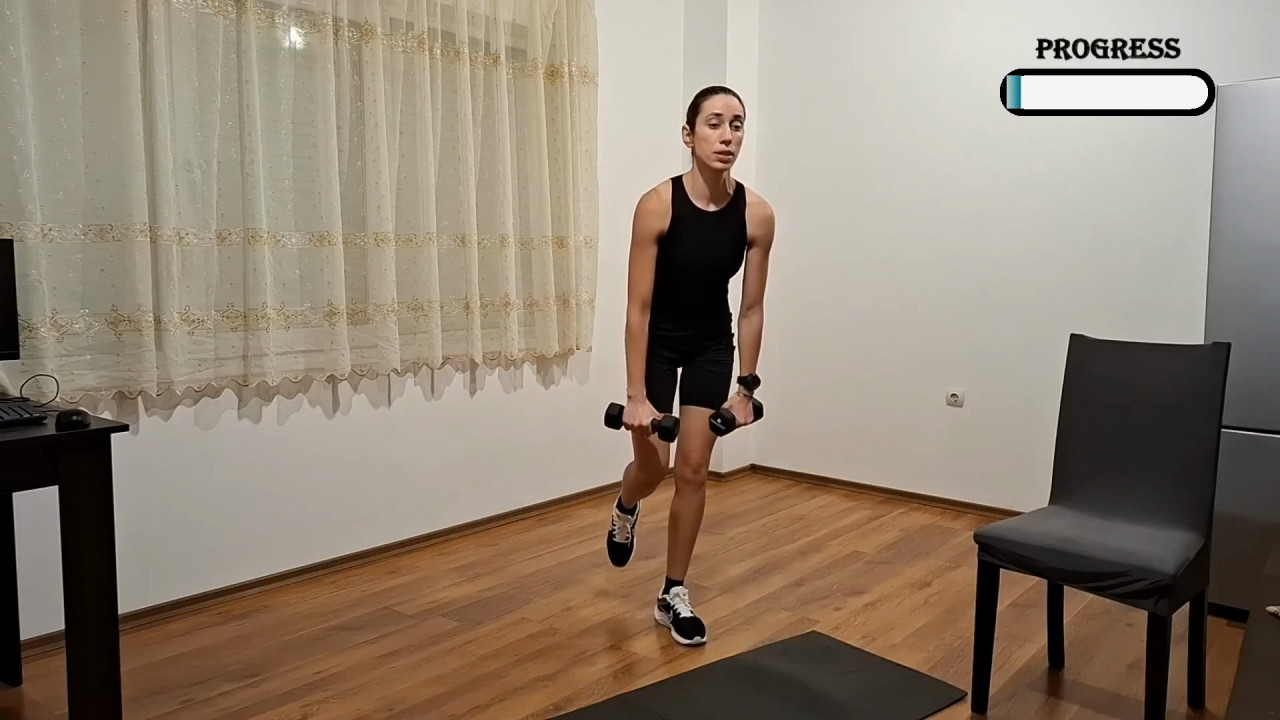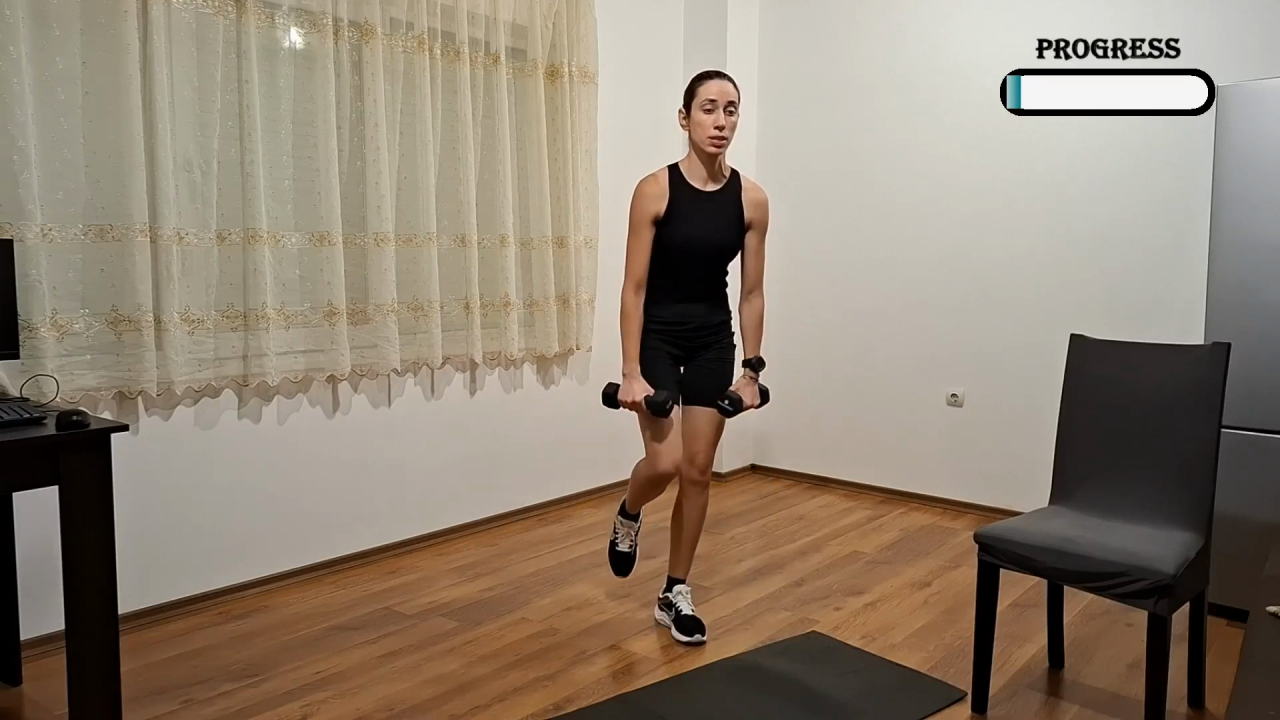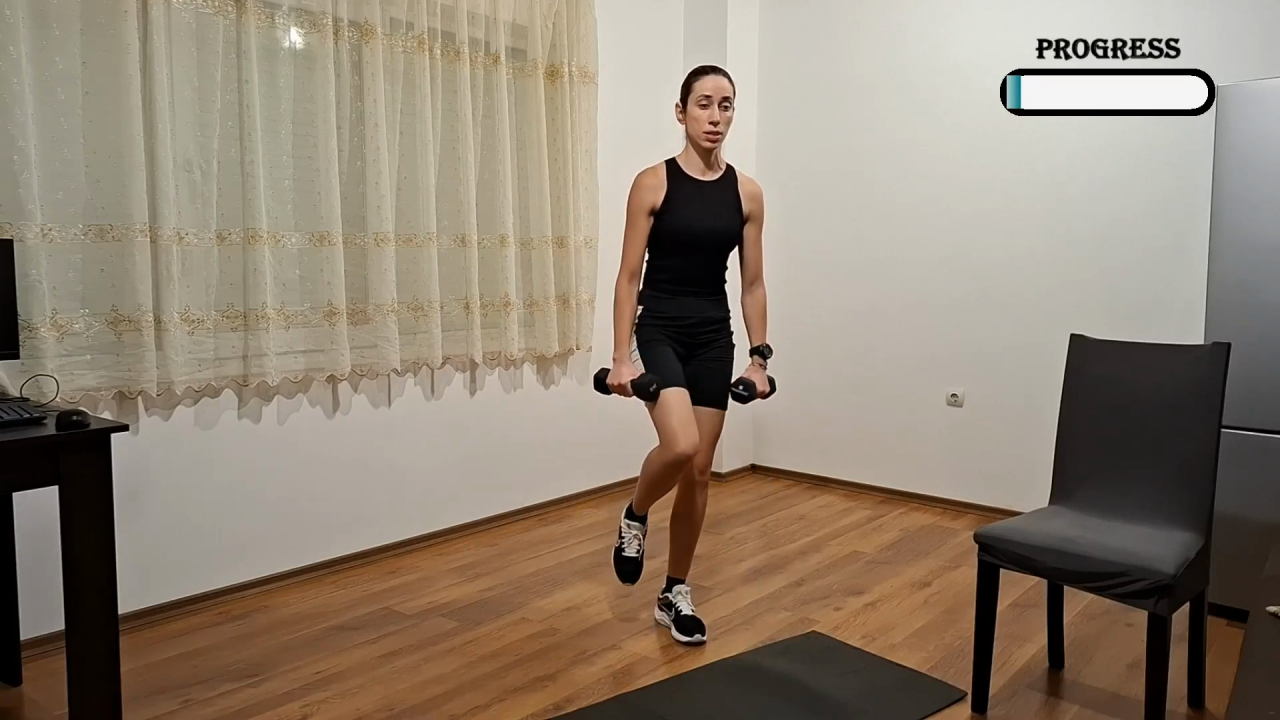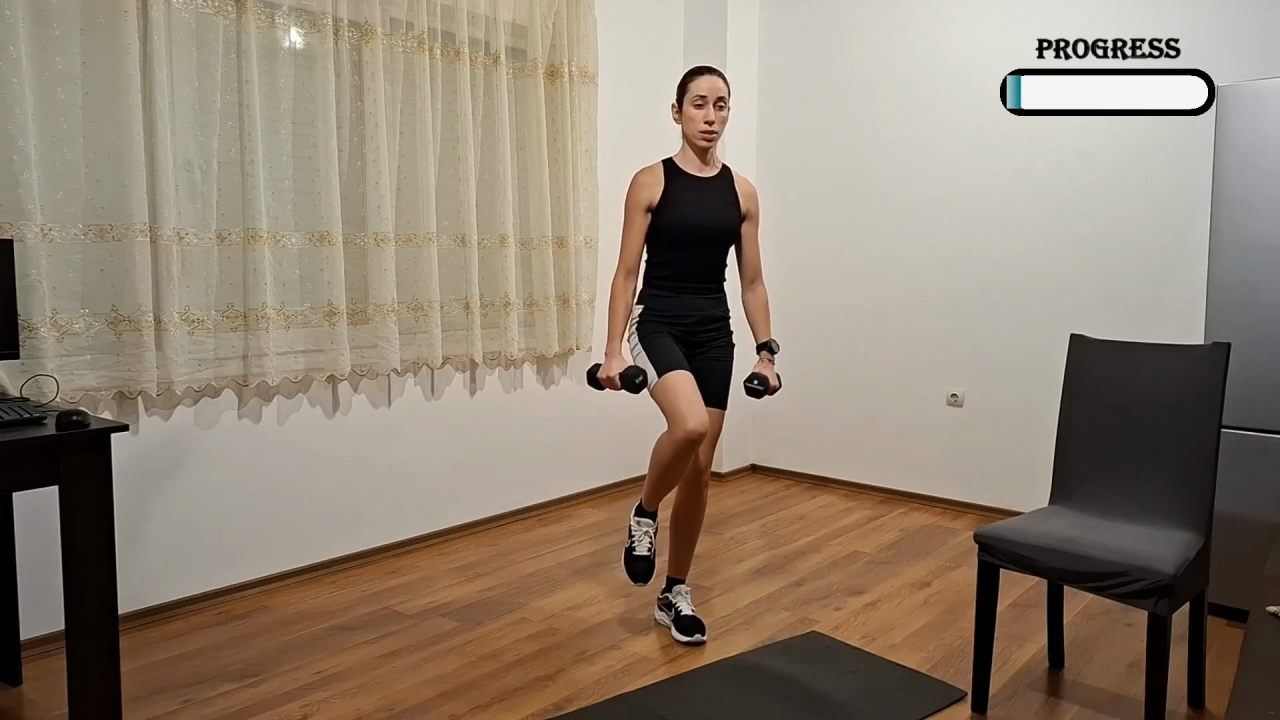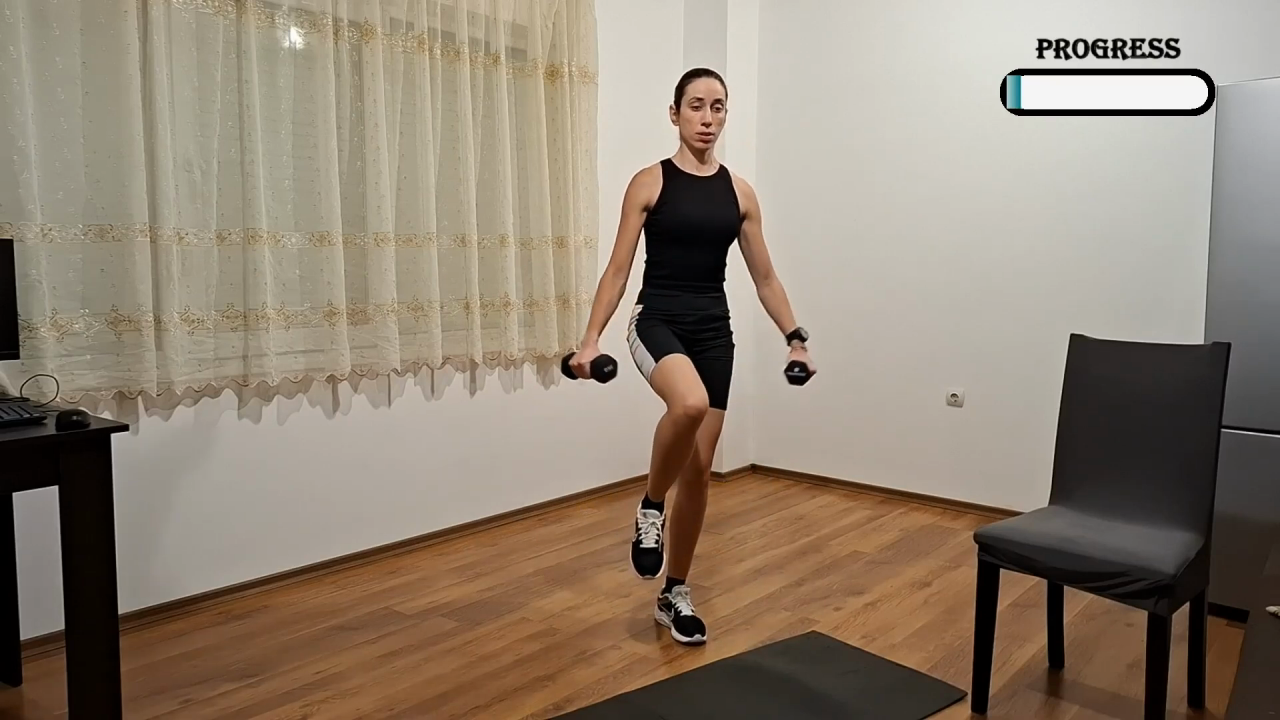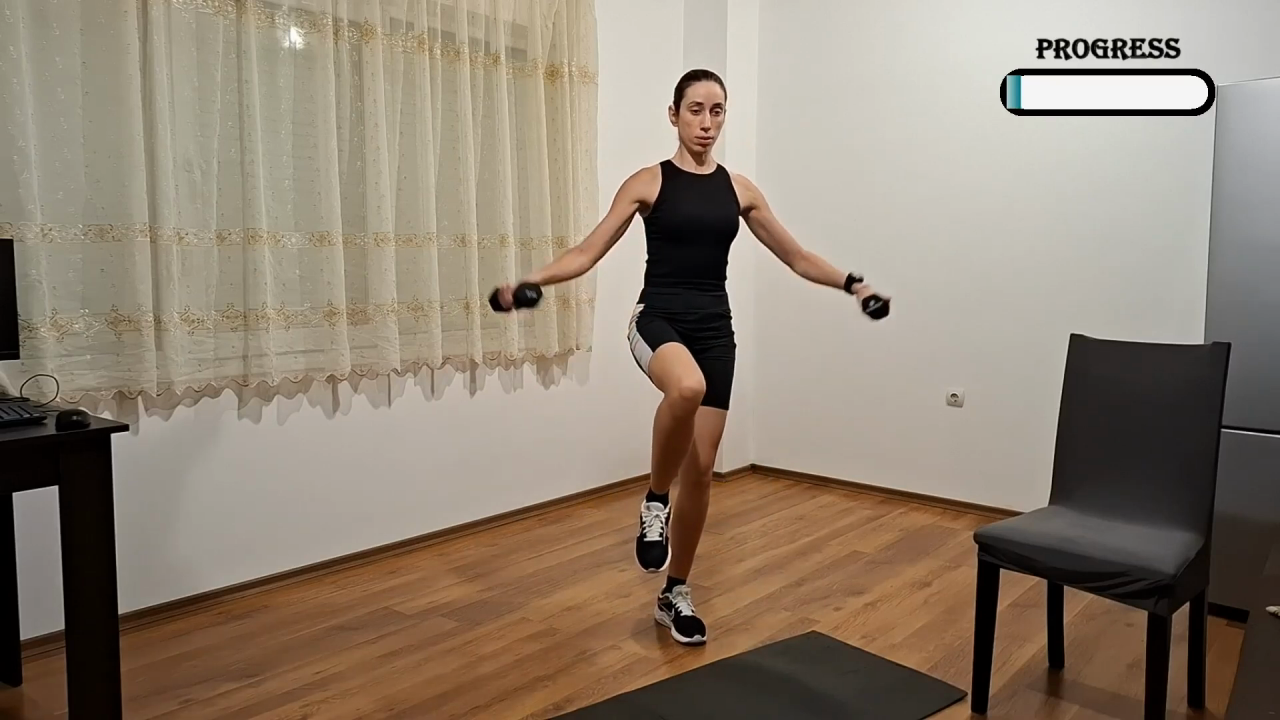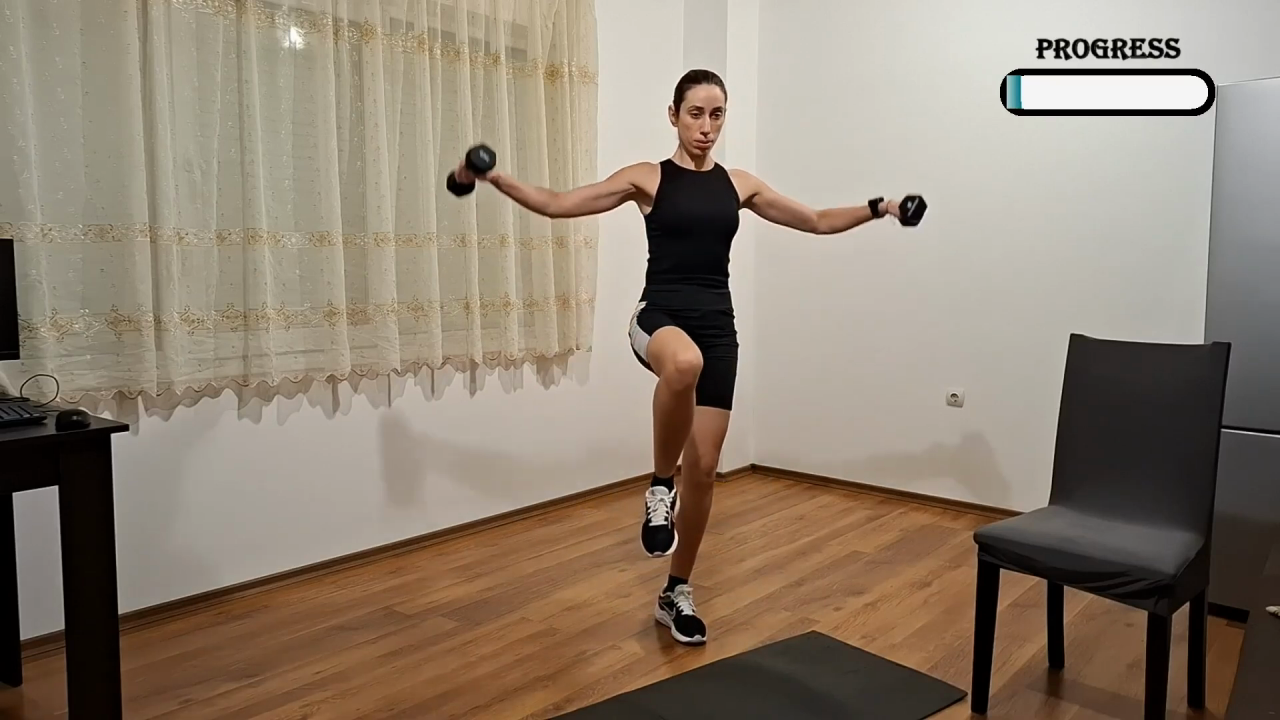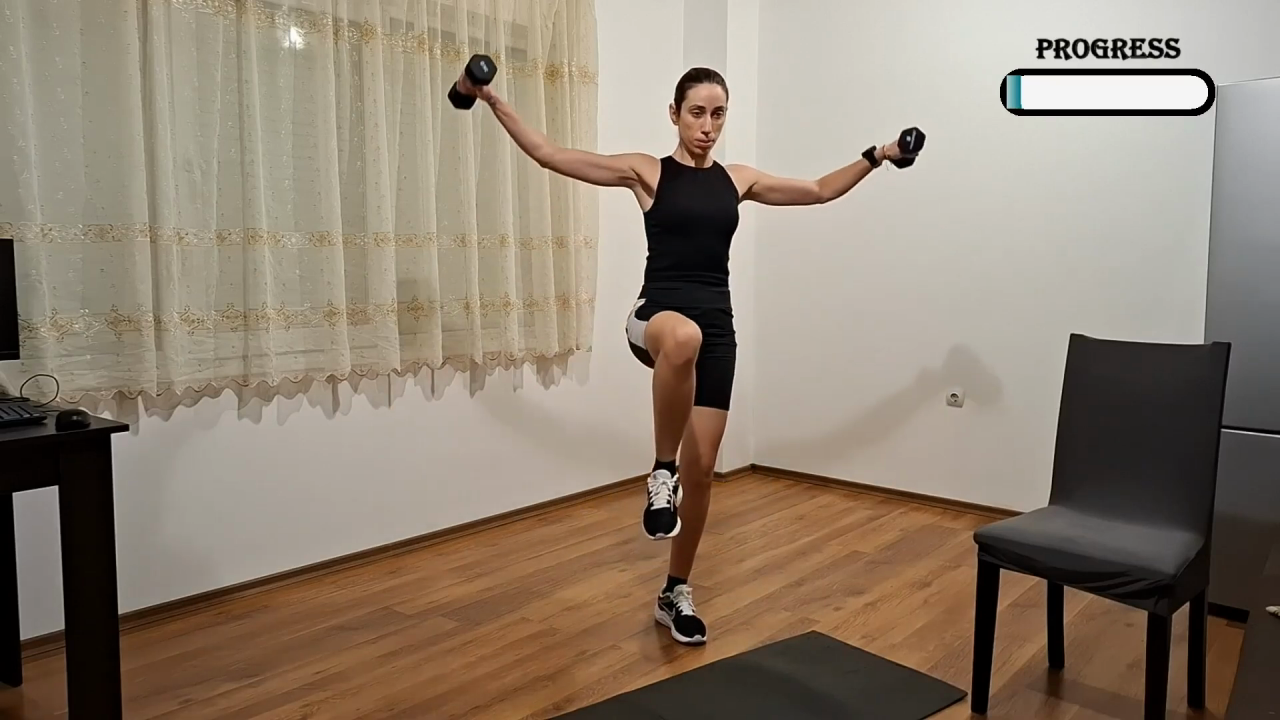
dt=0.2s
person 1, frame 1
left shoulder: (757, 213)
right shoulder: (657, 204)
left elbow: (751, 308)
right elbow: (638, 307)
left wrist: (745, 386)
right wrist: (636, 394)
left hip: (711, 344)
right hip: (658, 341)
left knee: (693, 471)
right knee: (652, 465)
left ankle: (673, 595)
right ankle: (625, 508)
person 1, frame 2
left shoulder: (751, 198)
right shoulder: (655, 189)
left elbow: (752, 292)
right elbow: (634, 287)
left wrist: (751, 367)
right wrist: (631, 372)
left hip: (713, 340)
right hip: (658, 335)
left knee: (697, 470)
right knee: (664, 463)
left ankle: (675, 594)
right ankle: (628, 514)
person 1, frame 3
left shoulder: (747, 191)
right shoulder: (653, 182)
left elbow: (752, 283)
right elbow: (629, 276)
left wrist: (759, 355)
right wrist: (621, 356)
left hip: (713, 336)
right hip: (657, 329)
left knee: (699, 470)
right knee: (680, 447)
left ankle: (675, 594)
right ankle: (635, 515)
person 1, frame 4
left shoulder: (741, 190)
right shoulder: (650, 181)
left elbow: (752, 280)
right elbow: (627, 272)
left wrist: (767, 350)
right wrist: (613, 349)
left hip: (714, 333)
right hip: (658, 325)
left knee: (700, 470)
right knee: (689, 426)
left ankle: (675, 594)
right ankle: (644, 512)
person 1, frame 5
left shoulder: (739, 190)
right shoulder: (649, 181)
left elbow: (764, 275)
right elbow: (618, 269)
left wrist: (794, 336)
right wrist: (591, 339)
left hip: (714, 330)
right hip: (657, 322)
left knee: (699, 469)
right knee: (690, 405)
left ankle: (675, 594)
right ankle: (650, 504)
person 1, frame 6
left shoulder: (739, 187)
right shoulder: (648, 181)
left elbow: (793, 254)
right elbow: (589, 251)
left wrist: (851, 283)
right wrist: (531, 283)
left hip: (715, 328)
right hip: (658, 320)
left knee: (700, 469)
right knee: (687, 388)
left ankle: (675, 594)
right ankle: (655, 498)
person 1, frame 7
left shoulder: (739, 183)
right shoulder: (647, 177)
left elbow: (816, 220)
right elbow: (559, 204)
left wrist: (877, 210)
right wrist: (496, 180)
left hip: (719, 327)
right hip: (659, 316)
left knee: (704, 469)
right knee: (683, 364)
left ankle: (676, 594)
right ankle: (660, 484)
person 1, frame 8
left shoulder: (737, 179)
right shoulder: (646, 170)
left elbow: (819, 190)
right elbow: (550, 154)
left wrist: (876, 156)
right wrist: (490, 100)
left hip: (717, 325)
right hip: (657, 315)
left knee: (702, 468)
right knee: (683, 337)
left ankle: (676, 594)
right ankle: (662, 469)
